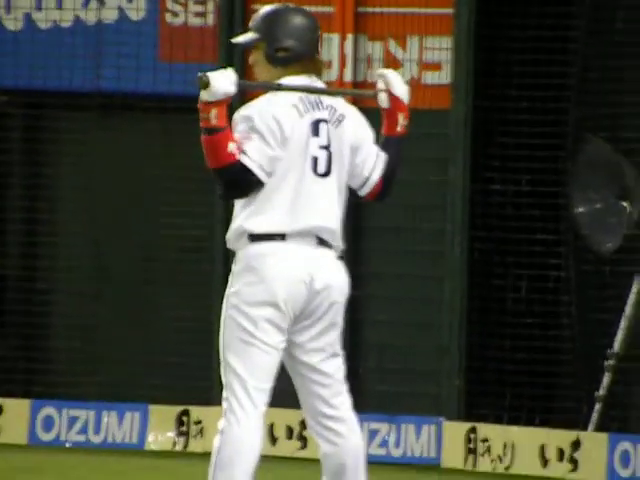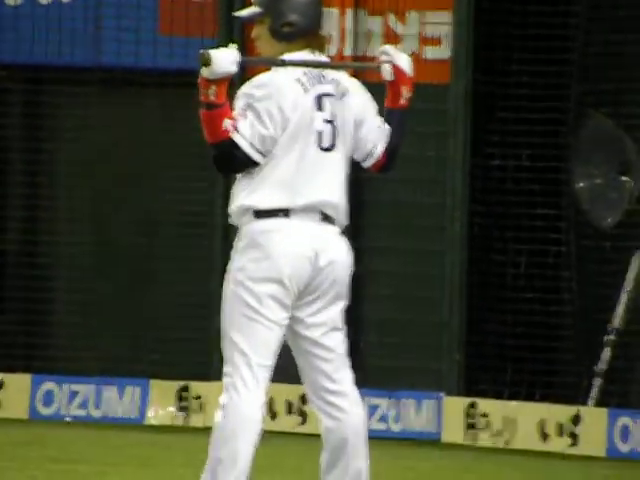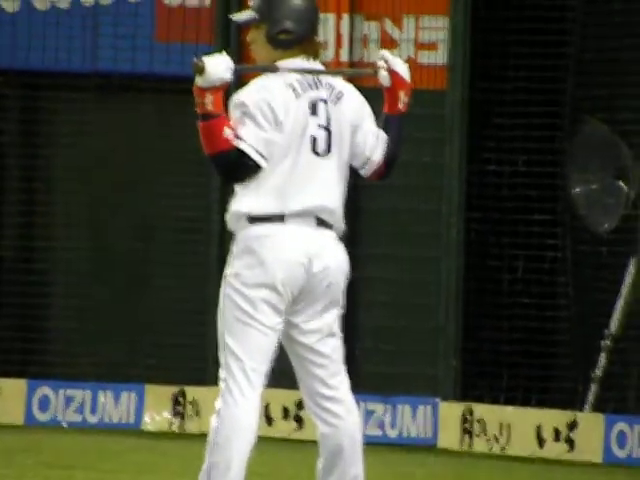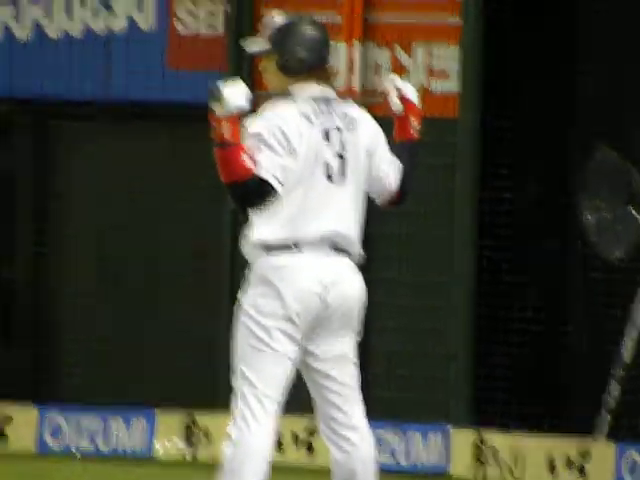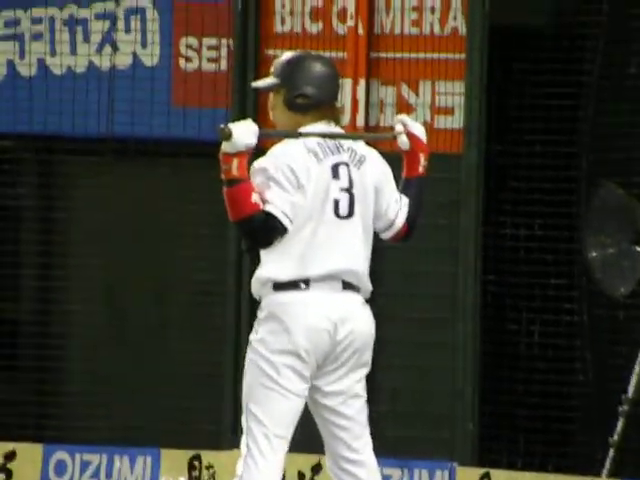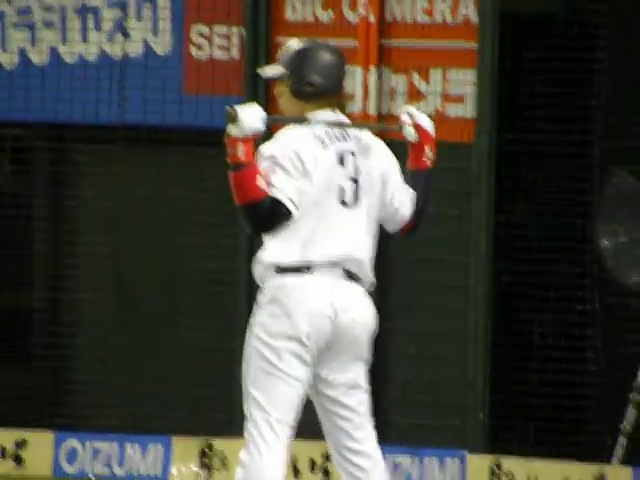
dt=0.3s
person 1, frame 1
left shoulder: (266, 110)
right shoulder: (346, 115)
left elbow: (236, 182)
right elbow: (378, 185)
left wrist: (213, 111)
right wrist: (396, 114)
left hip: (268, 265)
right hip: (324, 268)
left knee: (244, 402)
right knee: (331, 402)
person 1, frame 2
left shoulder: (269, 86)
right shoulder: (349, 89)
left elbow: (229, 159)
right elbow: (382, 156)
left wrist: (213, 88)
right wrist: (399, 89)
left hip: (272, 240)
right hip: (327, 243)
left knee: (245, 377)
right knee: (333, 379)
person 1, frame 3
left shoulder: (263, 92)
right shoulder: (346, 95)
left elbow: (234, 167)
right elbow: (380, 164)
left wrist: (209, 98)
right wrist: (397, 96)
left hip: (267, 247)
right hip: (323, 250)
left knee: (240, 383)
right knee: (330, 386)
person 1, frame 4
left shoulder: (277, 119)
right shoulder: (360, 122)
left elbow: (249, 193)
right elbow: (394, 190)
left wrist: (225, 126)
right wrist: (408, 121)
left hip: (284, 274)
right hip: (341, 277)
left knee: (254, 410)
right knee: (345, 412)
person 1, frame 5
left shoulder: (286, 156)
right shoulder: (368, 158)
left elbow: (258, 231)
right elbow: (402, 227)
left wrist: (234, 163)
right wrist: (415, 158)
left hip: (293, 310)
right hip: (351, 313)
left knee: (264, 444)
person 1, frame 6
left shoulder: (292, 142)
right shoulder: (374, 148)
left elbow: (264, 216)
right elbow: (407, 219)
left wrist: (241, 146)
right wrist: (422, 149)
left hip: (295, 296)
right hip: (352, 301)
left knee: (266, 430)
right knee: (355, 436)
